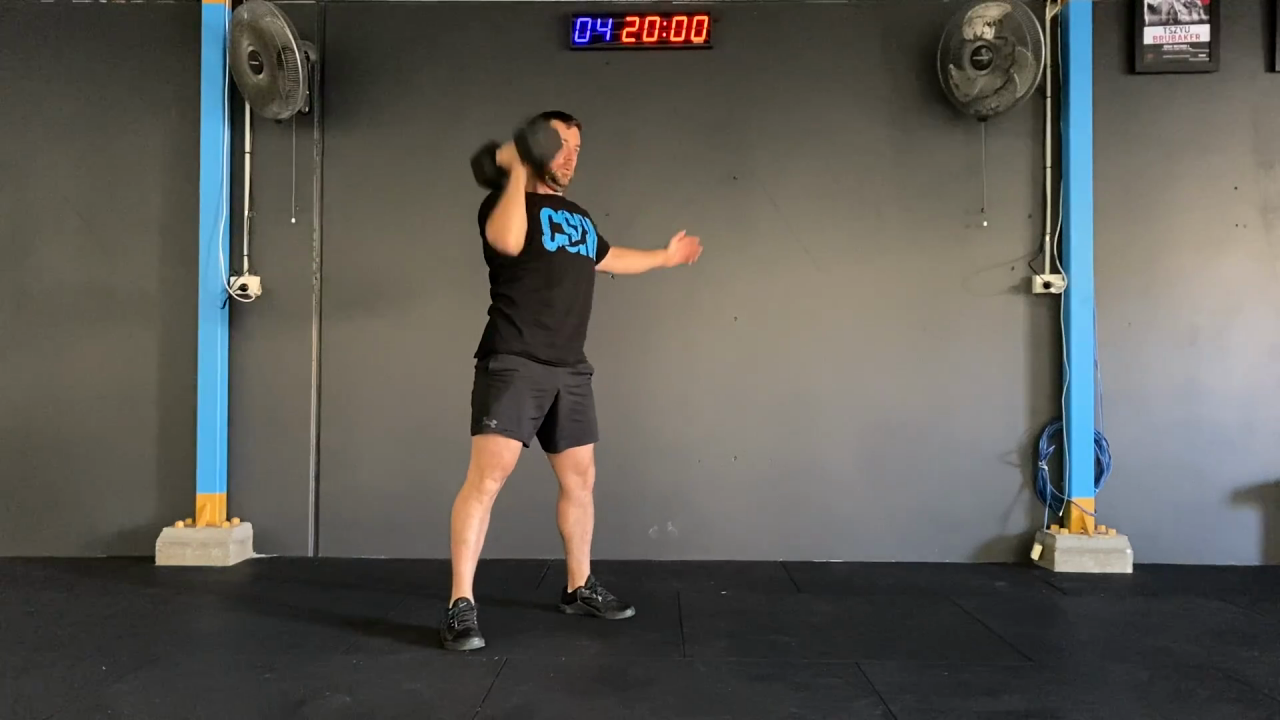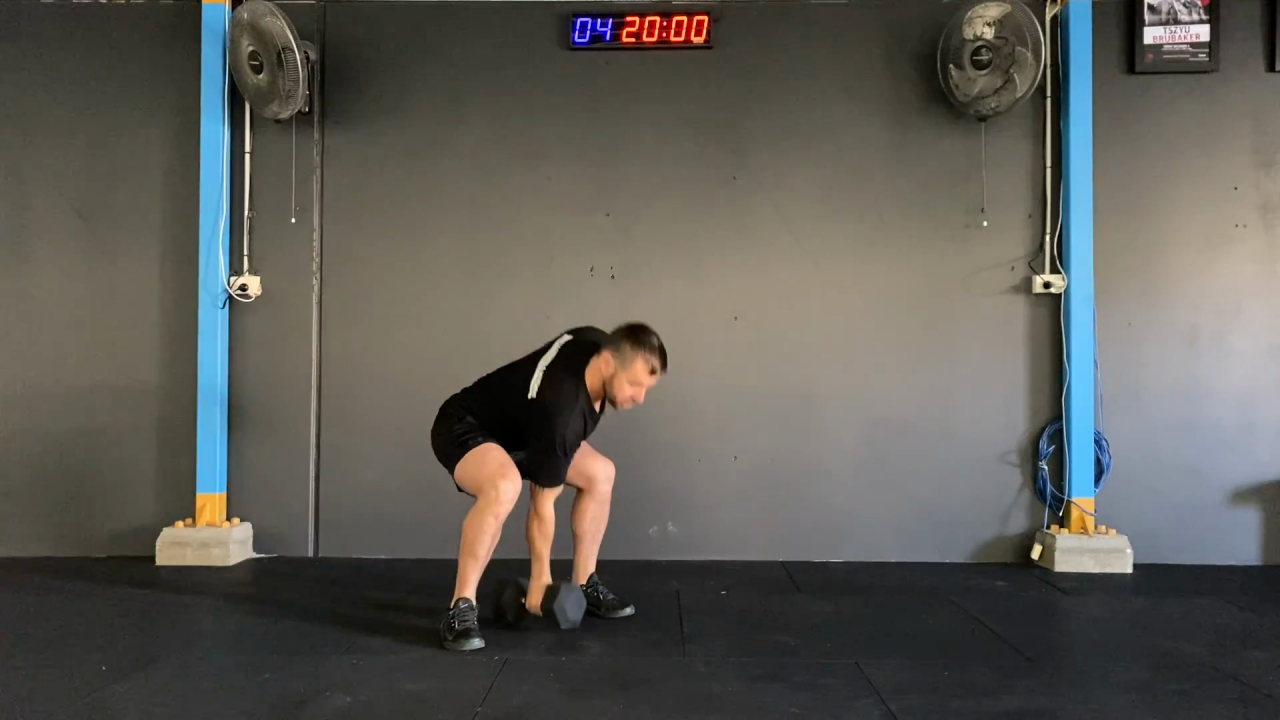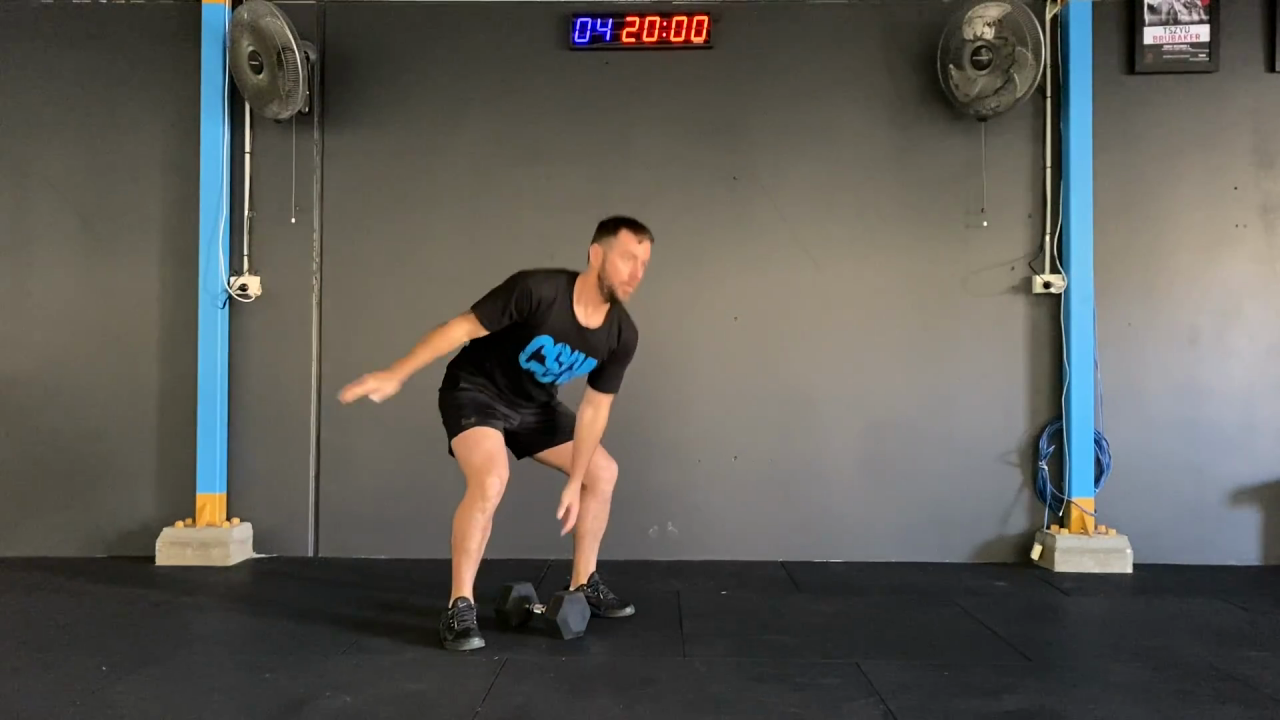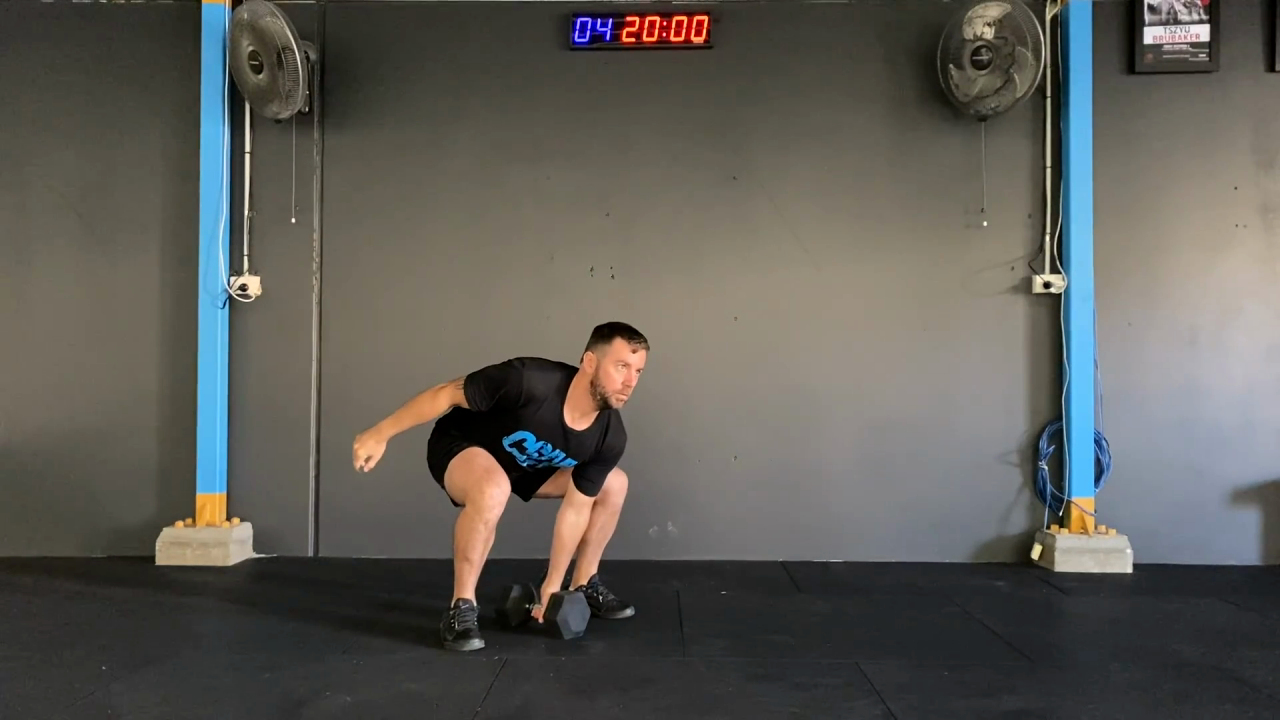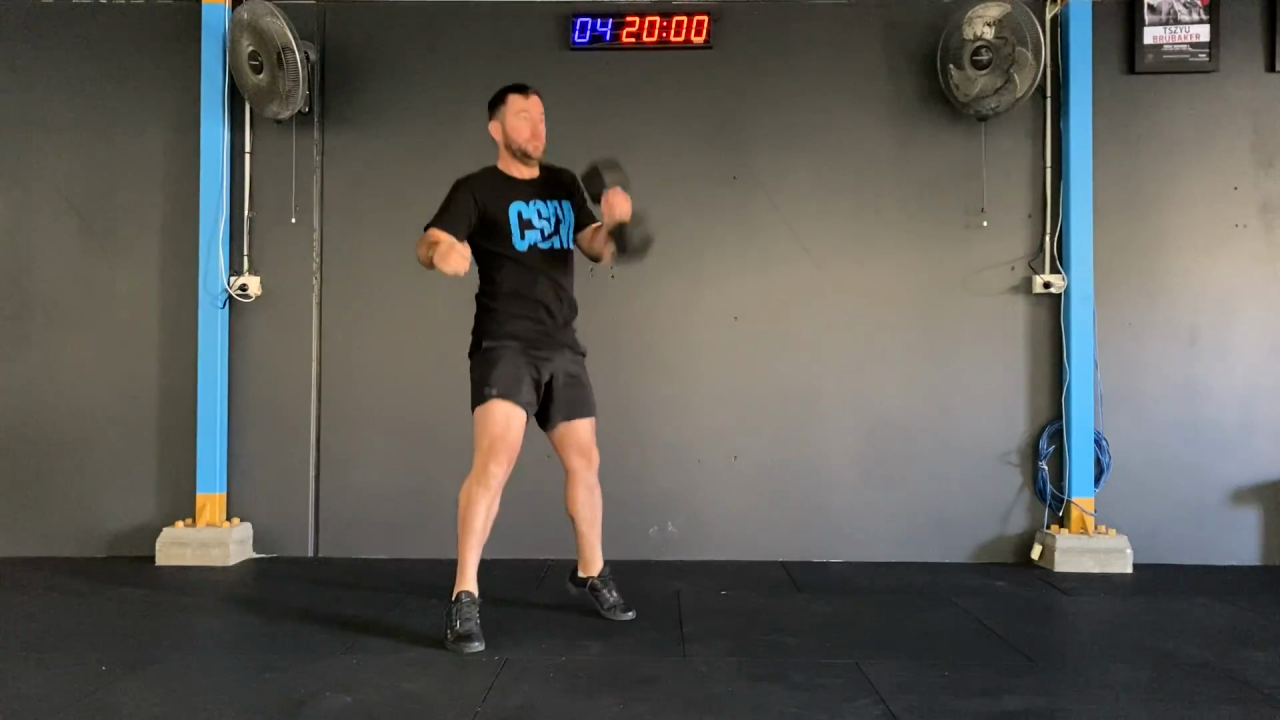
dt=1s
person 1, frame 1
left shoulder: (578, 216)
right shoulder: (514, 207)
left elbow: (607, 258)
right elbow: (509, 242)
left wrist: (666, 255)
right wrist: (514, 170)
left hip: (570, 368)
right hip: (513, 364)
left knee: (579, 480)
right knee: (487, 478)
left ankle: (579, 587)
right ankle: (461, 605)
person 1, frame 2
left shoulder: (594, 342)
right shoulder: (561, 412)
right elbow: (542, 507)
right wrist: (541, 580)
left hip: (515, 428)
right hip: (463, 427)
left knee: (600, 476)
right knee: (505, 488)
left ankle: (584, 585)
right ankle: (461, 609)
person 1, frame 3
left shoulder: (622, 335)
right shoulder: (538, 291)
left elbow: (595, 407)
right elbow: (462, 327)
left wrist: (575, 481)
right wrist: (395, 374)
left hip: (533, 402)
right hip: (476, 389)
left knee: (603, 472)
right knee: (490, 481)
left ankle: (584, 583)
right ankle: (460, 605)
person 1, frame 4
left shoulder: (609, 437)
right shoulder: (529, 381)
left elbow: (577, 506)
right elbow: (446, 394)
left wrist: (552, 586)
right wrist: (381, 433)
left hip: (524, 463)
right hip: (460, 446)
left knee: (614, 485)
right knee: (492, 490)
left ankle: (583, 585)
right ankle: (462, 608)
person 1, frame 5
left shoulder: (564, 183)
right shoulder: (477, 189)
left elbow: (595, 247)
right elbow: (427, 245)
left wrist: (611, 221)
right wrist: (441, 251)
left hip: (562, 347)
right hip: (505, 346)
left knee: (584, 462)
right knee: (494, 464)
left ankle: (592, 573)
right ankle: (464, 598)
